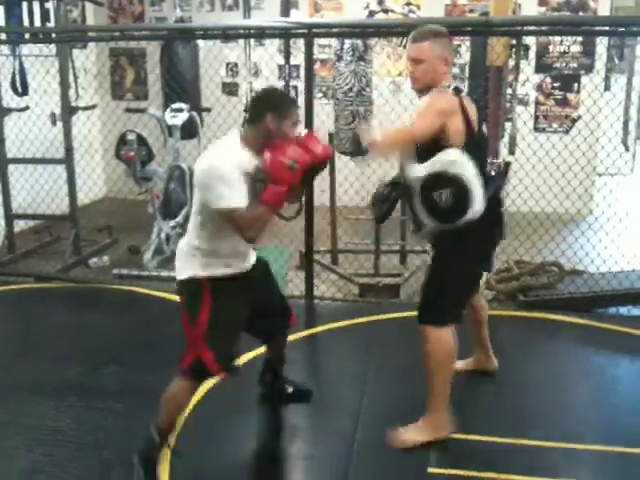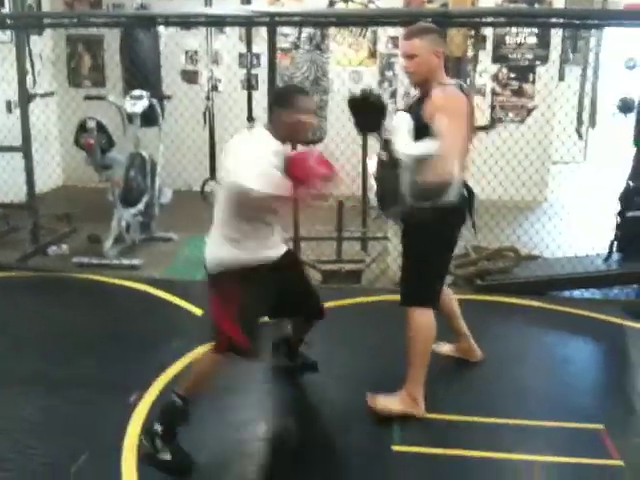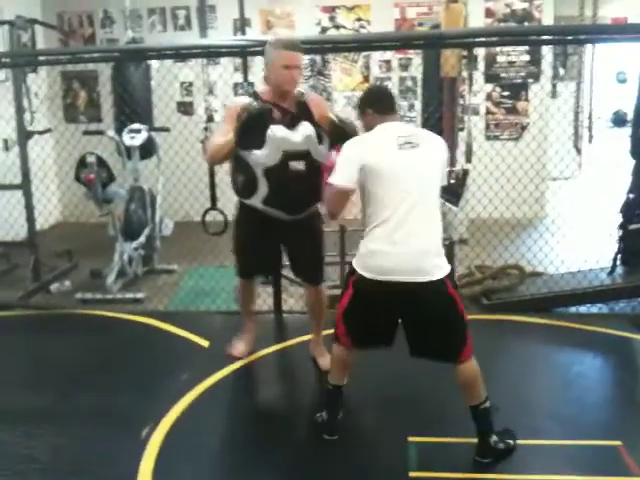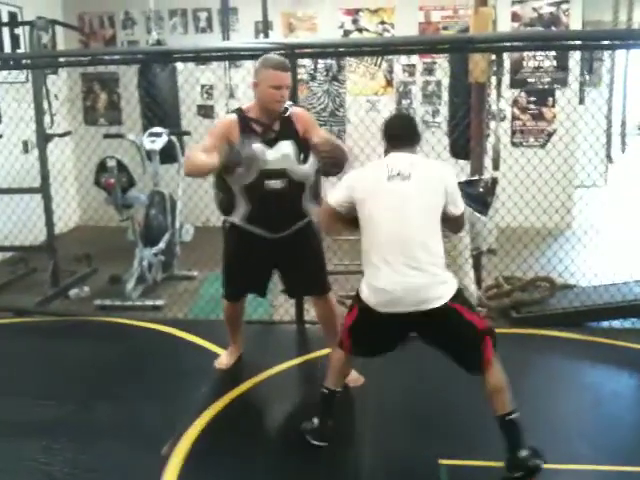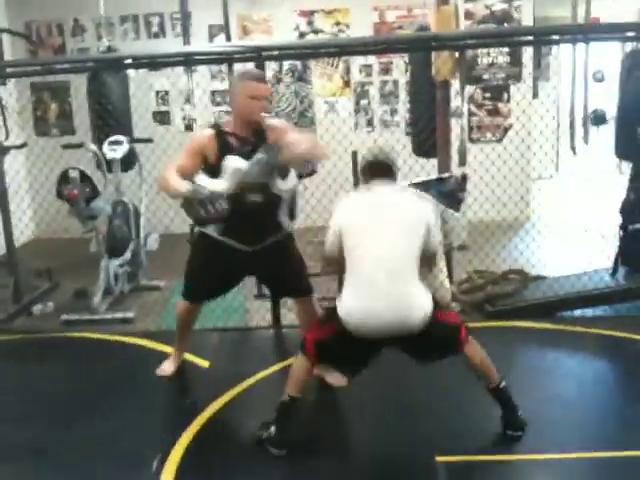
dt=1s
person 1, frame 1
left shoulder: (261, 150)
right shoulder: (222, 163)
left elbow: (285, 194)
right elbow: (249, 228)
left wrist: (304, 168)
right wrist: (280, 183)
left hip: (243, 262)
right hip: (207, 272)
left knee: (280, 320)
right knee: (199, 367)
left ankle: (274, 383)
person 1, frame 2
left shoulder: (275, 147)
right shoulder: (256, 149)
right elbow: (255, 206)
right wrist: (298, 181)
left hip: (271, 252)
right hip: (235, 260)
left knee: (309, 309)
right knee: (229, 347)
left ankle: (289, 352)
right ankle: (163, 427)
person 1, frame 3
left shoulder: (359, 146)
right shoulder: (436, 144)
left elbow: (332, 209)
left wrist: (333, 175)
left hip: (376, 266)
right hip: (427, 267)
left knee: (345, 337)
right knee: (461, 351)
left ankle: (330, 414)
right ankle: (488, 437)
person 1, frame 4
left shoulder: (360, 177)
right shoulder: (440, 171)
left elbow: (327, 223)
right elbow: (457, 225)
left hip: (380, 294)
right hip: (434, 293)
left knee: (346, 343)
right knee: (487, 355)
left ankle: (321, 423)
right ankle: (518, 450)
person 1, frame 5
left shoulder: (345, 206)
right shoulder: (423, 204)
left elbow: (332, 262)
right elbow: (432, 260)
left hip: (358, 316)
right hip: (412, 312)
left knee: (310, 348)
right knee: (461, 336)
left ankle: (280, 430)
right ankle: (511, 414)
person 2, frame 1
left shoulder: (439, 102)
right shoulder: (451, 100)
left elbow: (394, 141)
right elbow: (426, 158)
left wrist: (366, 137)
left hip: (468, 223)
right hip: (468, 217)
left knee: (435, 316)
right knee: (464, 288)
left ankle: (437, 418)
right ankle: (484, 357)
person 2, frame 2
left shoulder: (447, 97)
right shoulder: (422, 98)
left elbow: (452, 149)
right elbow: (404, 145)
left wrist: (426, 188)
left hip: (437, 209)
right hip: (422, 206)
left knee: (417, 297)
right knee: (430, 281)
left ankle: (412, 395)
right ankle: (466, 344)
person 2, frame 3
left shoulder: (314, 104)
right shoulder: (244, 107)
left elbow: (343, 138)
right elbow: (212, 155)
left wrist: (347, 137)
right wrist: (238, 135)
left hip: (304, 213)
right hip: (259, 212)
left knee: (314, 282)
right knee: (248, 276)
left ankle: (317, 344)
right ankle: (248, 330)
person 2, frame 4
left shoulder: (299, 118)
right shoulder: (230, 125)
left elbow: (331, 148)
right elbow: (191, 164)
left wrist: (333, 150)
right wrist: (223, 161)
left hip: (296, 229)
right hip: (248, 231)
left knee: (321, 293)
right knee: (233, 295)
right ankle: (235, 346)
person 2, frame 5
left shoulder: (275, 130)
right shoulder: (207, 140)
left elbow: (313, 149)
right elbow: (169, 175)
left wrist: (287, 152)
right wrist: (187, 191)
left hip: (271, 238)
right hip: (220, 239)
left knee: (304, 295)
right knee: (192, 299)
right ankle: (177, 354)
